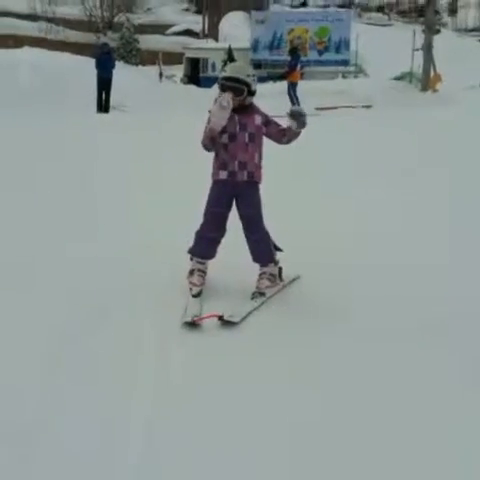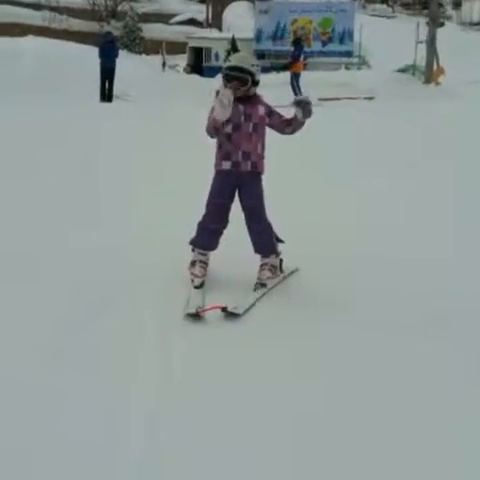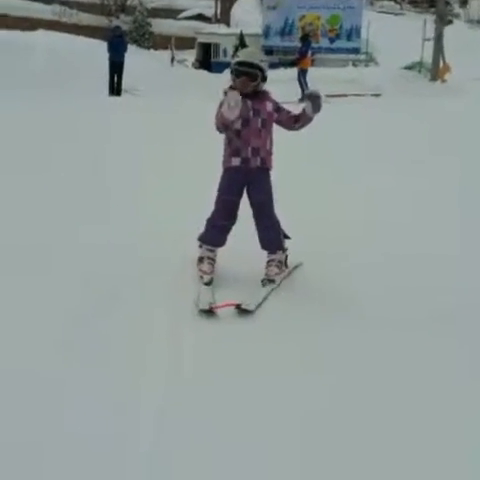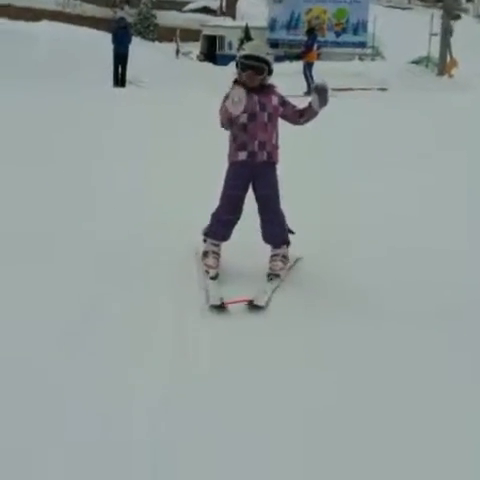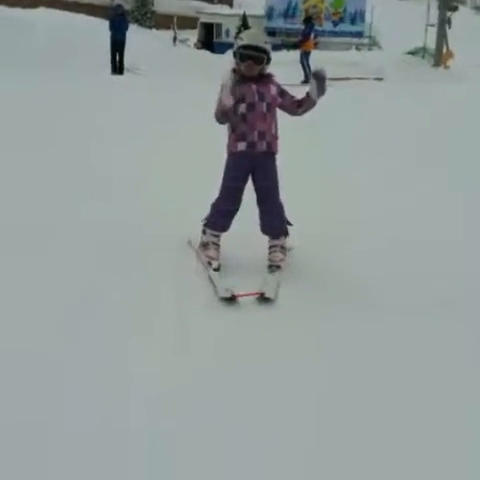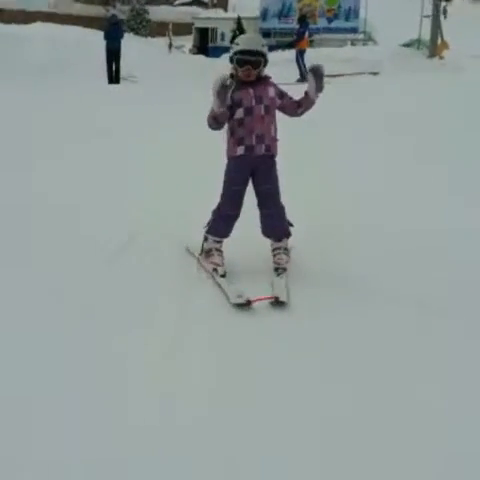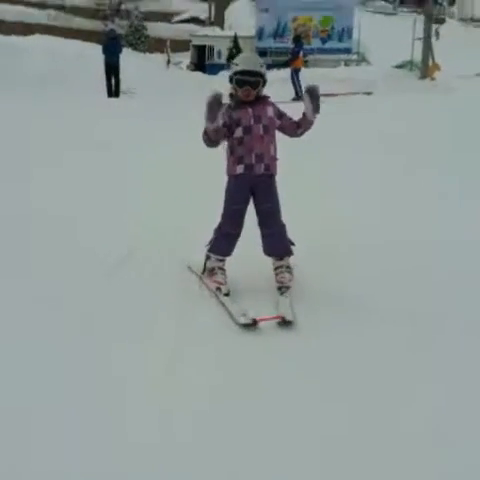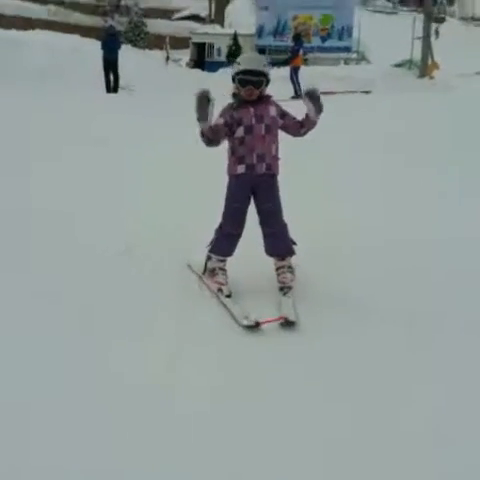
dt=0.1s
person 1, frame 1
left shoulder: (258, 117)
right shoulder: (217, 115)
left elbow: (282, 136)
right elbow: (207, 145)
left wrist: (296, 127)
right wrist: (216, 123)
left hip: (249, 181)
right hip: (222, 179)
left knee: (254, 226)
right knee: (212, 225)
left ankle: (269, 268)
right ankle: (198, 266)
person 1, frame 2
left shoulder: (261, 107)
right shoulder: (220, 106)
left elbow: (286, 127)
right elbow: (212, 132)
left wrist: (300, 116)
right wrist: (219, 115)
left hip: (252, 171)
right hip: (225, 170)
left knee: (257, 217)
right knee: (214, 215)
left ankle: (270, 259)
right ankle: (200, 257)
person 1, frame 3
left shoulder: (268, 103)
right shoulder: (228, 102)
left elbow: (293, 122)
right elbow: (221, 127)
left wrist: (310, 111)
right wrist: (229, 113)
left hip: (260, 168)
right hip: (234, 166)
left knee: (265, 213)
right knee: (223, 212)
left ankle: (277, 256)
right ankle: (207, 253)
person 1, frame 4
left shoulder: (274, 97)
right shoulder: (233, 96)
left elbow: (298, 117)
right elbow: (225, 123)
left wrist: (316, 105)
right wrist: (233, 108)
left hip: (266, 162)
right hip: (239, 161)
left knee: (270, 208)
right knee: (229, 206)
left ankle: (280, 250)
right ankle: (211, 247)
person 1, frame 5
left shoulder: (272, 87)
right shoulder: (232, 86)
left elbow: (296, 107)
right elbow: (222, 117)
left wrist: (315, 93)
right wrist: (227, 99)
left hip: (266, 153)
right hip: (239, 152)
left knee: (270, 199)
right knee: (229, 198)
left ankle: (278, 242)
right ankle: (210, 238)
person 1, frame 6
left shoulder: (271, 89)
right shoulder: (230, 91)
left elbow: (296, 108)
right elbow: (215, 124)
left wrist: (313, 91)
right wrist: (219, 104)
left hip: (266, 156)
right hip: (238, 156)
left knee: (271, 202)
right knee: (230, 202)
left ankle: (280, 243)
right ankle: (212, 244)
person 1, frame 7
left shoulder: (270, 108)
right shoulder: (229, 111)
left elbow: (295, 129)
right elbow: (212, 141)
left wrist: (310, 112)
right wrist: (211, 122)
left hip: (266, 175)
right hip: (238, 175)
left knee: (272, 221)
right knee: (231, 221)
left ankle: (282, 263)
right ankle: (214, 263)
person 1, frame 8
left shoulder: (272, 108)
right shoulder: (231, 111)
left elbow: (298, 129)
right elbow: (212, 139)
left wrist: (313, 114)
right wrist: (204, 120)
left hip: (267, 175)
right hip: (239, 175)
left knee: (273, 221)
right knee: (232, 222)
left ankle: (284, 263)
right ankle: (215, 264)
